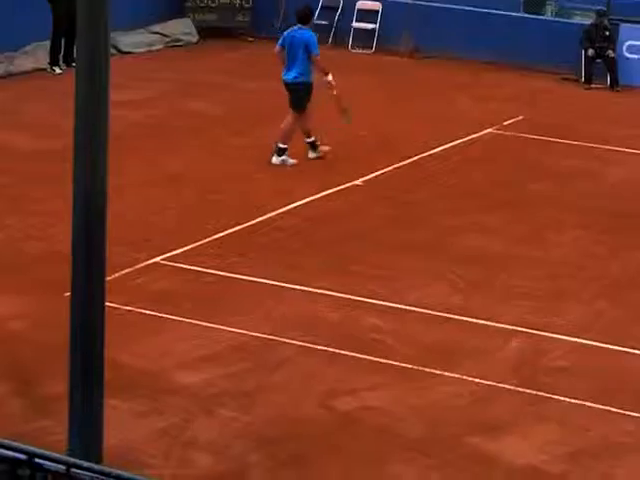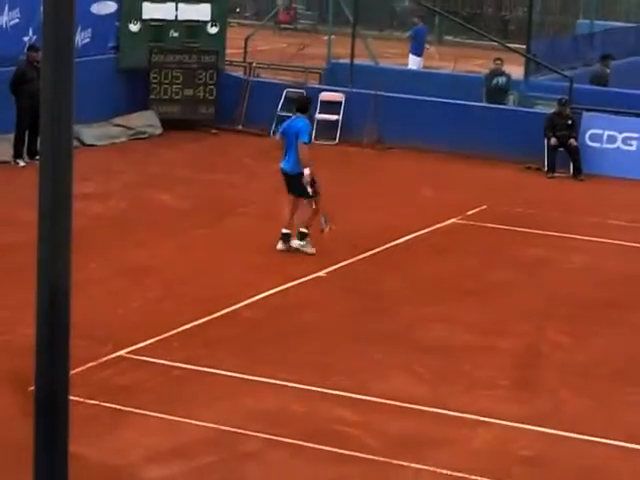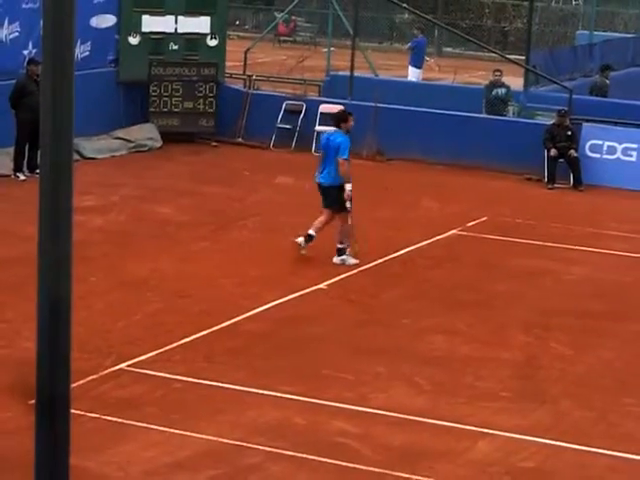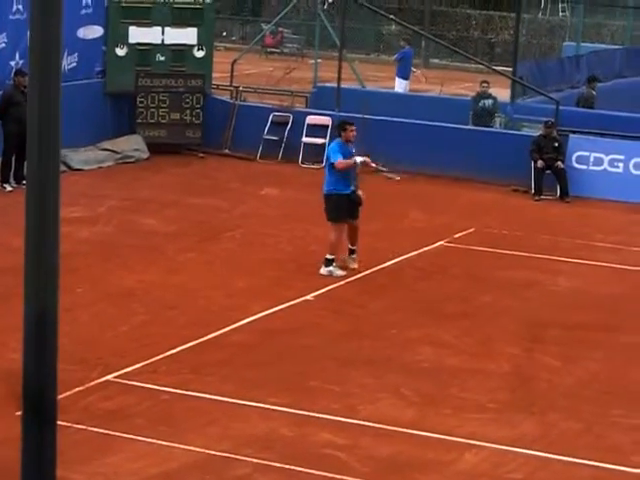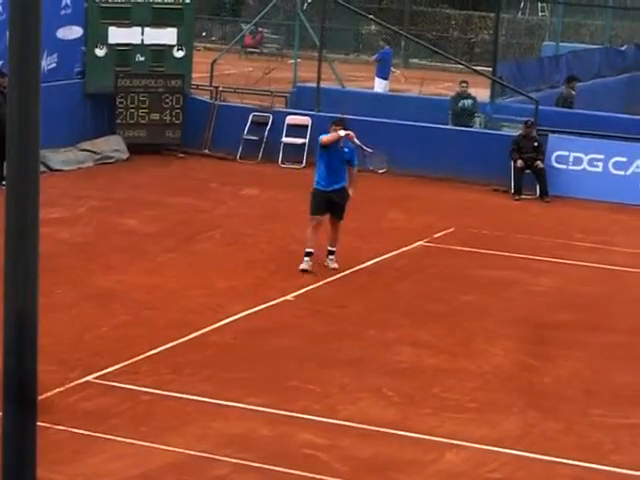
dt=0.5s
person 1, frame 1
left shoulder: (289, 32)
right shoulder: (309, 36)
left elbow: (278, 51)
right elbow: (316, 59)
right wrist: (328, 75)
left hip: (289, 78)
right hip: (300, 81)
left knee: (304, 114)
right knee: (294, 117)
left ankle: (313, 147)
right ankle: (279, 154)
person 1, frame 2
left shoulder: (288, 122)
right shoulder: (304, 124)
left elbow: (279, 138)
right elbow: (302, 147)
right wrist: (307, 170)
left hip: (286, 168)
right hip: (298, 171)
left knee: (293, 204)
right knee: (314, 204)
left ankle: (285, 240)
right ankle: (301, 238)
person 1, frame 3
left shoulder: (327, 136)
right shoulder: (343, 140)
right elbow: (343, 164)
right wrist: (348, 185)
left hip: (324, 181)
right hip: (335, 184)
left knee: (327, 215)
right knee: (343, 217)
left ankle: (305, 238)
right ankle: (341, 254)
person 1, frame 4
left shoulder: (351, 147)
right shoulder: (335, 147)
right elbow: (339, 165)
left wrist: (357, 188)
right wrist: (358, 160)
left hip: (348, 192)
right hip: (335, 193)
left knee: (354, 225)
right knee: (338, 228)
left ankle: (351, 255)
right ankle: (328, 265)
person 1, frame 5
left shoulder: (349, 147)
right shoulder: (324, 139)
left elbow: (352, 168)
right elbow: (326, 139)
left wrist: (350, 188)
right wrist: (342, 134)
left hip: (339, 190)
right hip: (320, 188)
left knee: (335, 223)
right knee: (315, 223)
left ankle: (331, 256)
right ankle: (307, 258)
